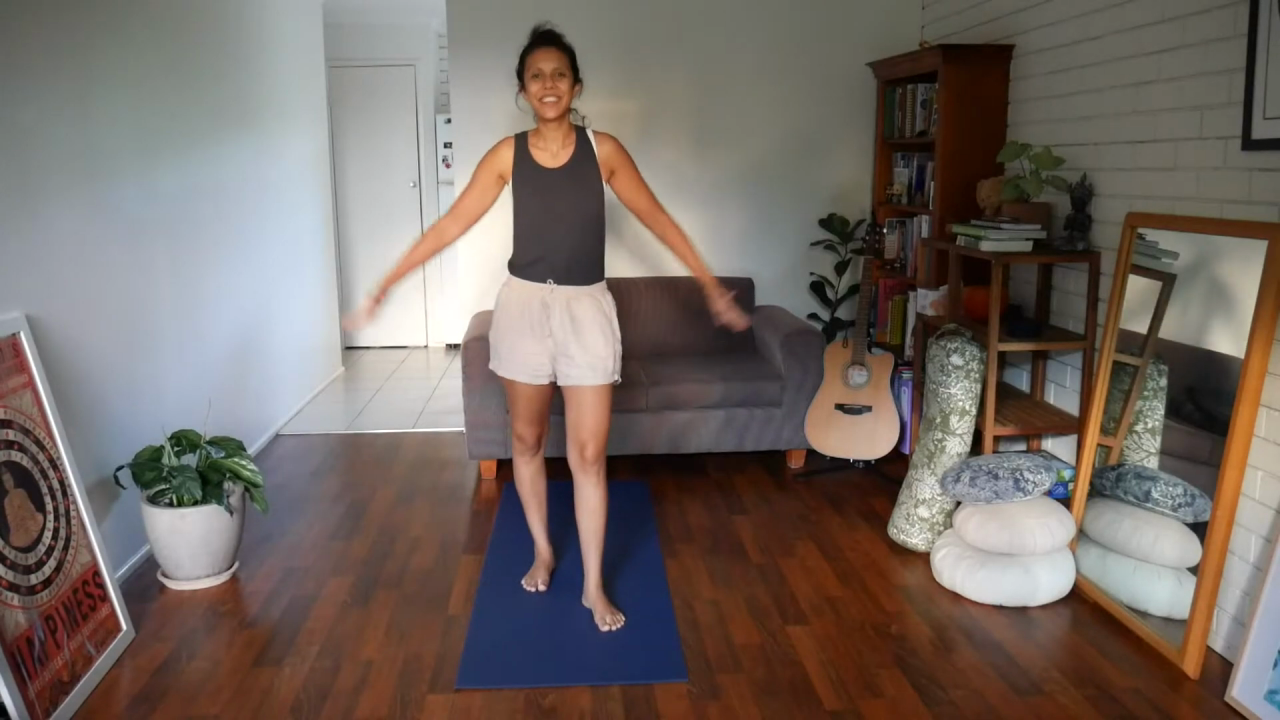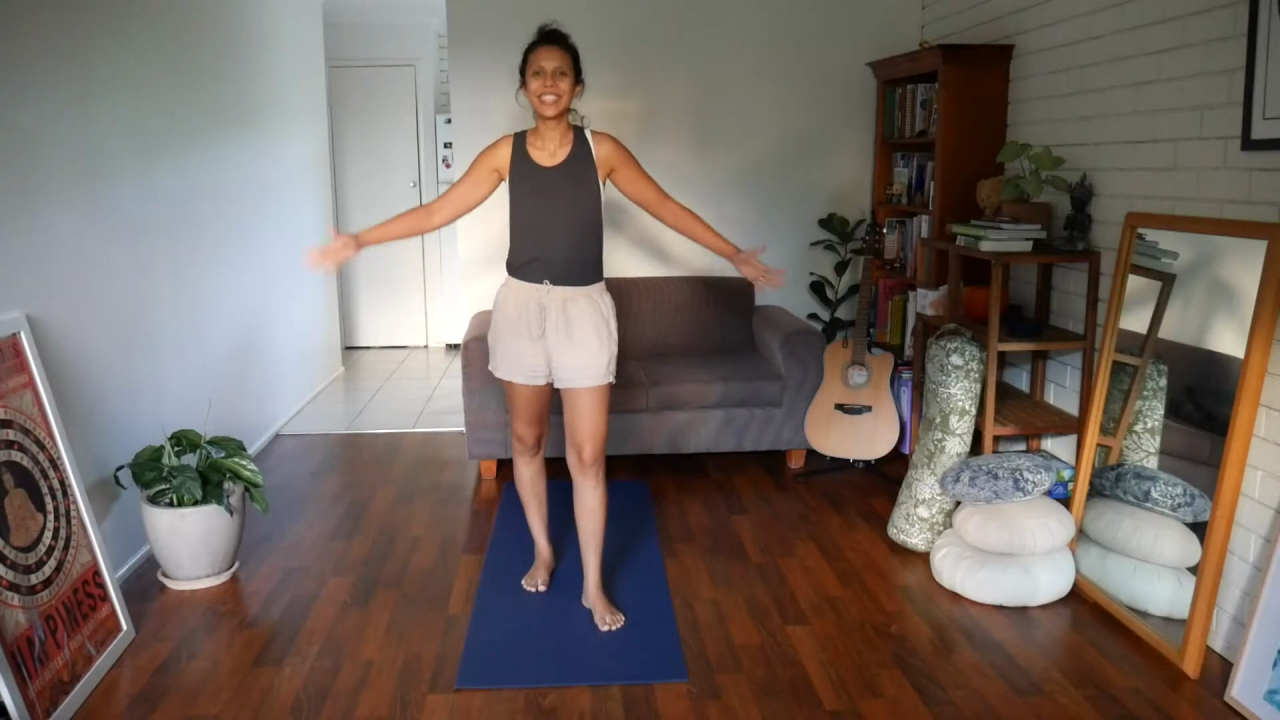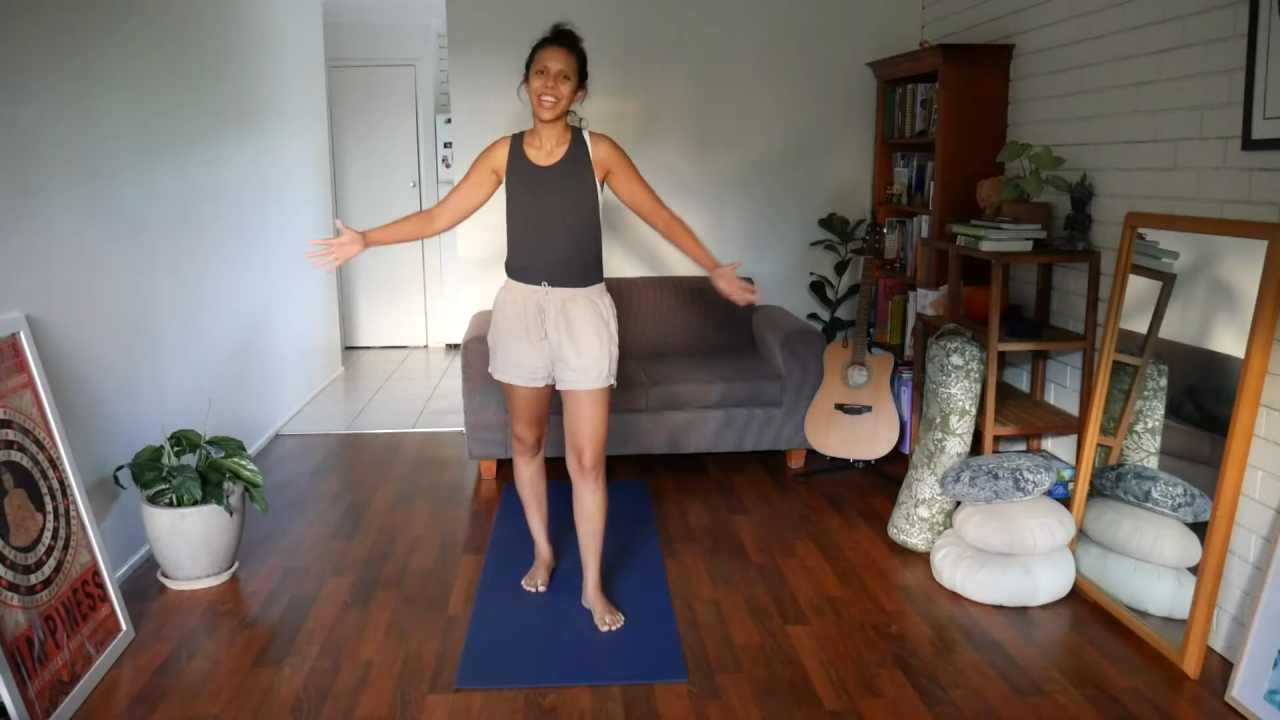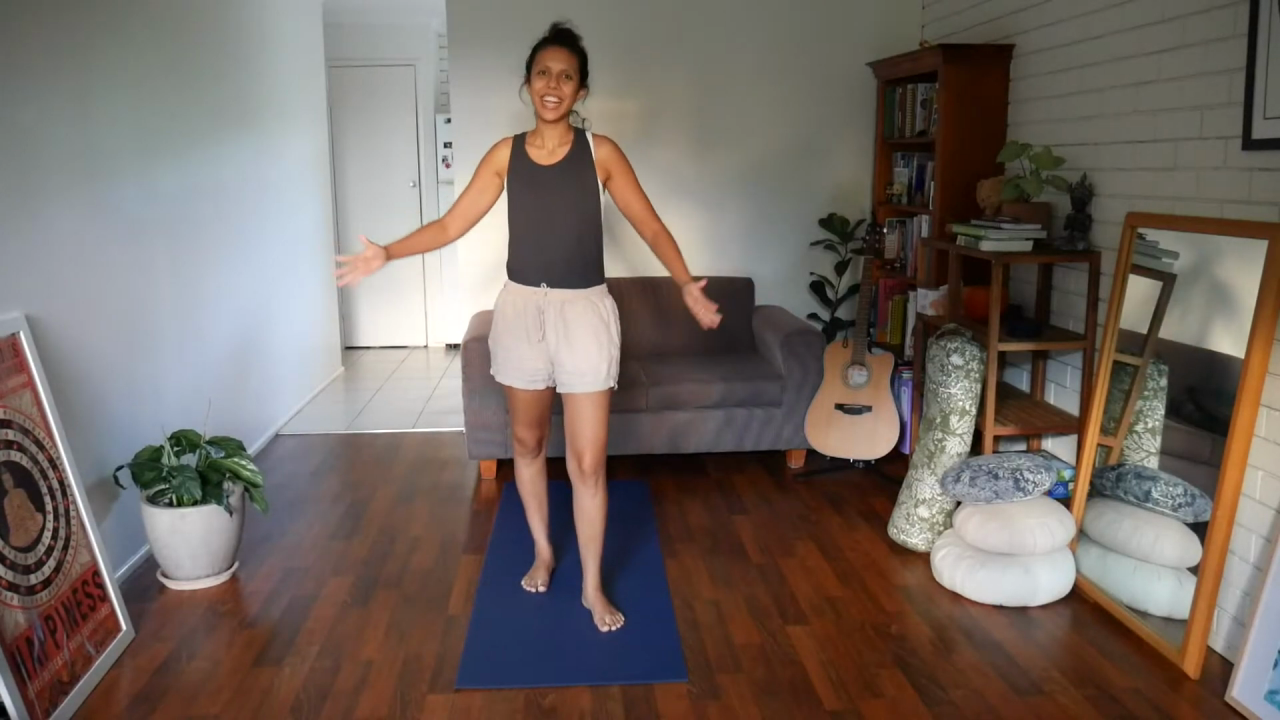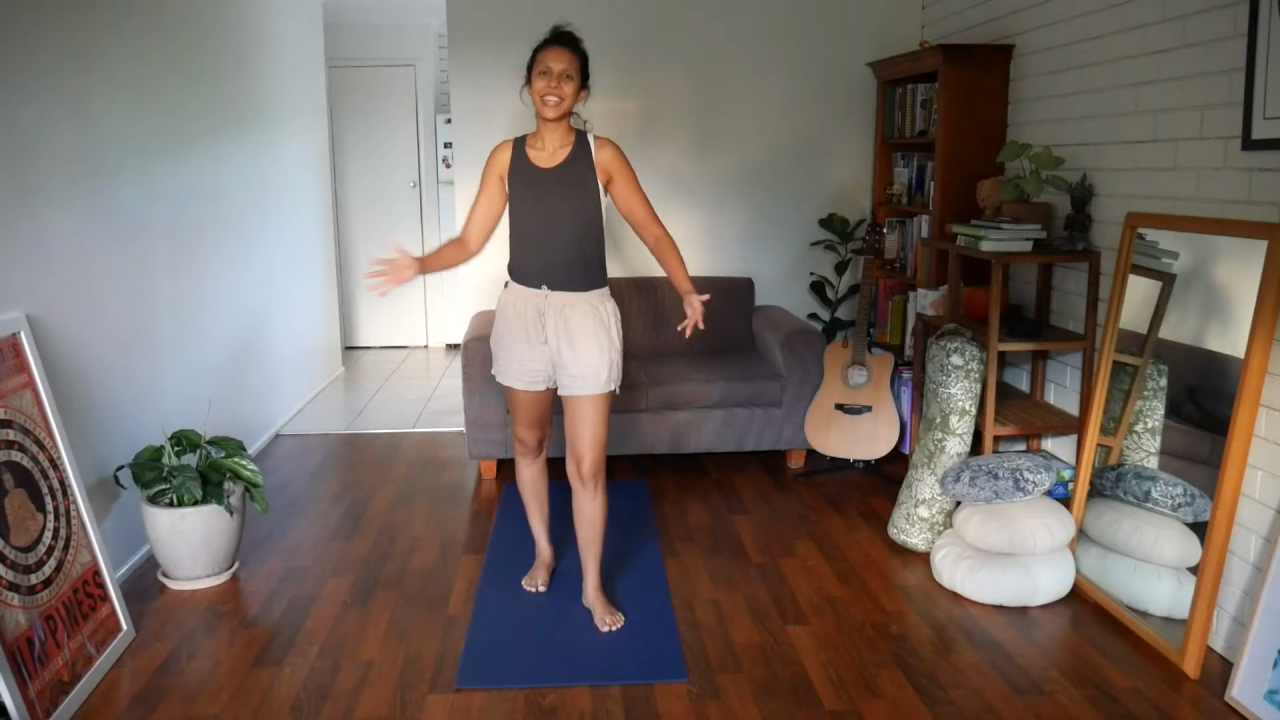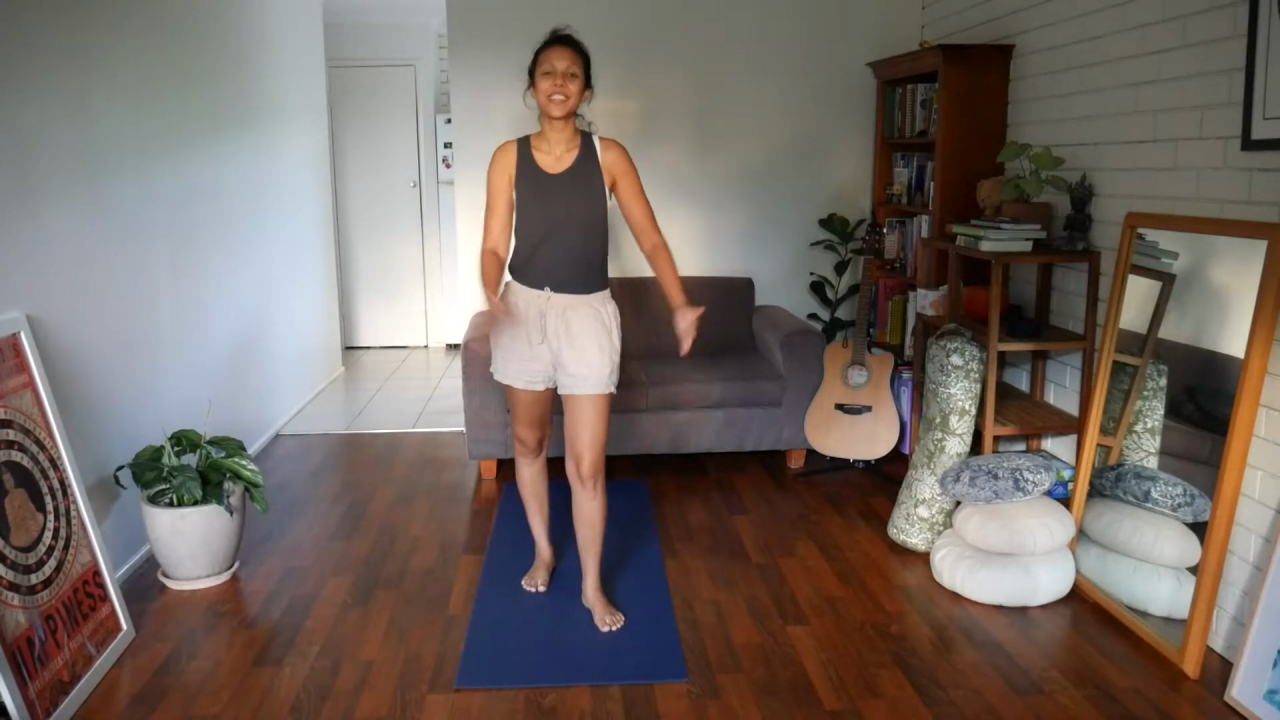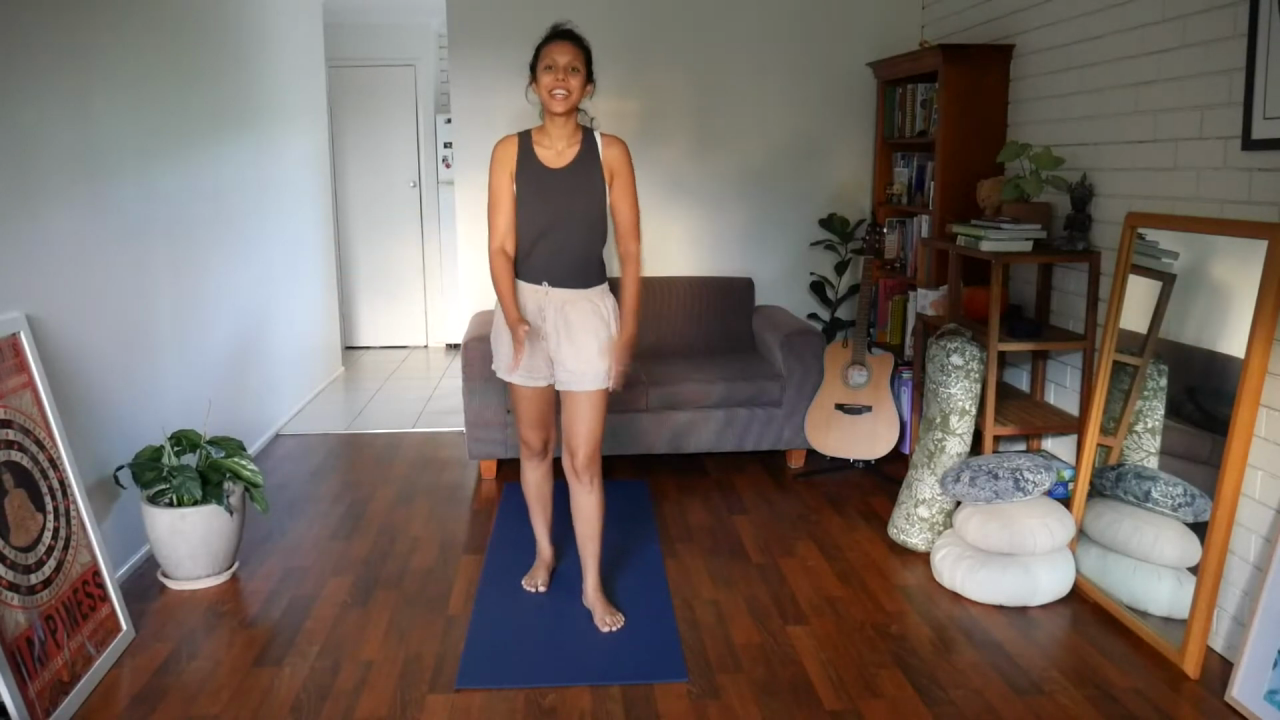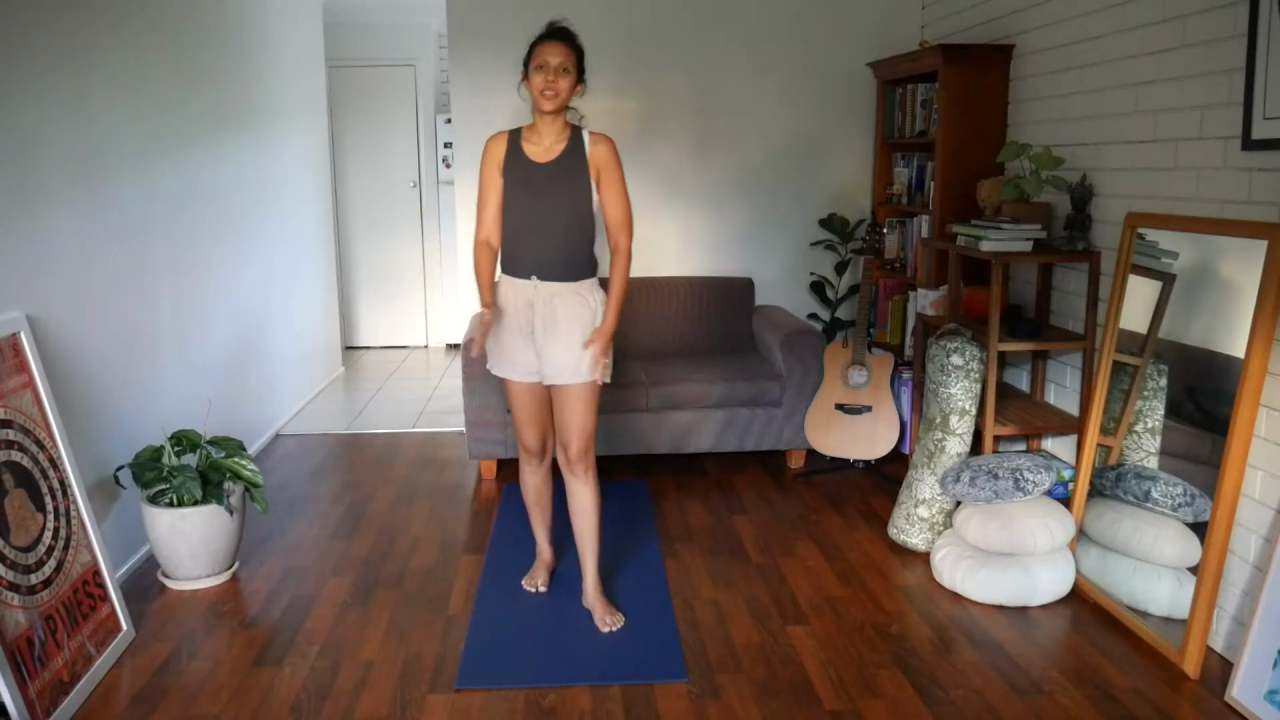
dt=0.2s
person 1, frame 1
left shoulder: (603, 149)
right shoulder: (506, 154)
left elbow: (656, 218)
right elbow: (451, 225)
left wrist: (710, 285)
right wrist: (386, 284)
left hip: (587, 308)
right hip: (524, 306)
left knee: (589, 453)
right knee: (526, 439)
left ankle: (594, 584)
right ankle: (542, 551)
person 1, frame 2
left shoulder: (601, 149)
right shoulder: (504, 153)
left elbow: (666, 207)
right elbow: (437, 211)
left wrist: (735, 255)
right wrist: (359, 241)
left hip: (584, 309)
right hip: (520, 307)
left knee: (588, 456)
right knee: (526, 441)
left ankle: (593, 585)
right ankle: (543, 552)
person 1, frame 3
left shoulder: (599, 150)
right shoulder: (503, 153)
left elbow: (658, 214)
right elbow: (439, 217)
left wrist: (714, 268)
right wrist: (366, 239)
left hip: (583, 310)
right hip: (521, 309)
left knee: (587, 459)
right knee: (525, 441)
left ankle: (592, 586)
right ankle: (542, 552)
person 1, frame 4
left shoulder: (601, 152)
right shoulder: (505, 154)
left elbow: (649, 225)
right elbow: (452, 224)
left wrist: (687, 284)
right wrist: (386, 253)
left hip: (585, 312)
right hip: (521, 311)
left knee: (587, 462)
right knee: (527, 444)
left ankle: (592, 585)
right ankle: (543, 552)
person 1, frame 5
left shoulder: (603, 154)
right shoulder: (505, 157)
left elbow: (651, 230)
right elbow: (470, 240)
left wrist: (687, 291)
right wrist: (418, 264)
left hip: (586, 314)
right hip: (522, 313)
left knee: (586, 467)
right knee: (528, 444)
left ankle: (593, 586)
right ankle: (544, 552)
person 1, frame 6
left shoulder: (609, 156)
right shoulder: (509, 157)
left elbow: (648, 235)
right elbow: (494, 246)
left wrist: (680, 305)
right wrist: (491, 295)
left hip: (588, 315)
right hip: (525, 314)
left knee: (585, 465)
right knee: (528, 442)
left ankle: (592, 585)
right ankle: (543, 551)
person 1, frame 7
left shoulder: (611, 152)
right shoulder: (509, 153)
left elbow: (628, 244)
right elbow: (501, 247)
left wrist: (626, 327)
right wrist: (513, 318)
left hip: (587, 310)
right hip: (526, 309)
left knee: (583, 460)
right knee: (533, 444)
left ankle: (592, 586)
right ankle: (543, 552)
person 1, frame 8
left shoulder: (598, 149)
right shoulder: (500, 148)
left elbow: (622, 242)
right elbow: (487, 238)
left wrist: (609, 322)
right wrist: (487, 303)
left hip: (576, 305)
right hip: (515, 302)
left knee: (577, 454)
right knee: (531, 446)
left ankle: (592, 585)
right ankle: (544, 552)
